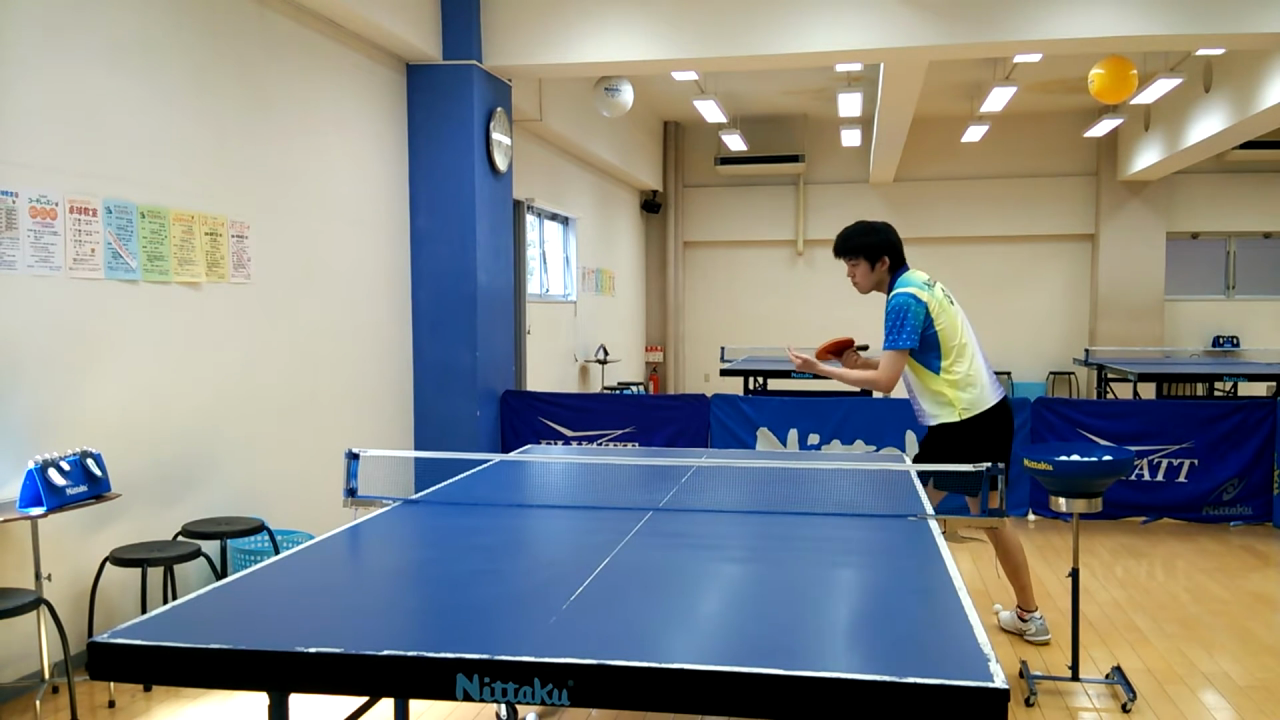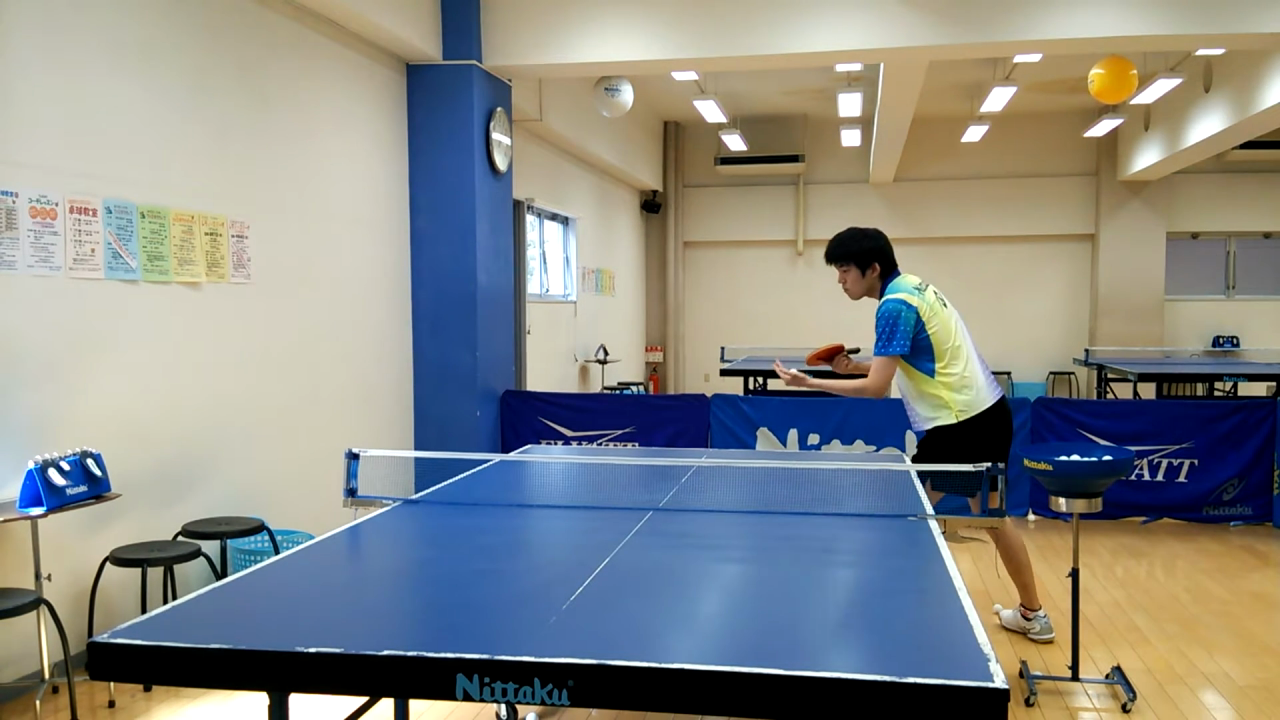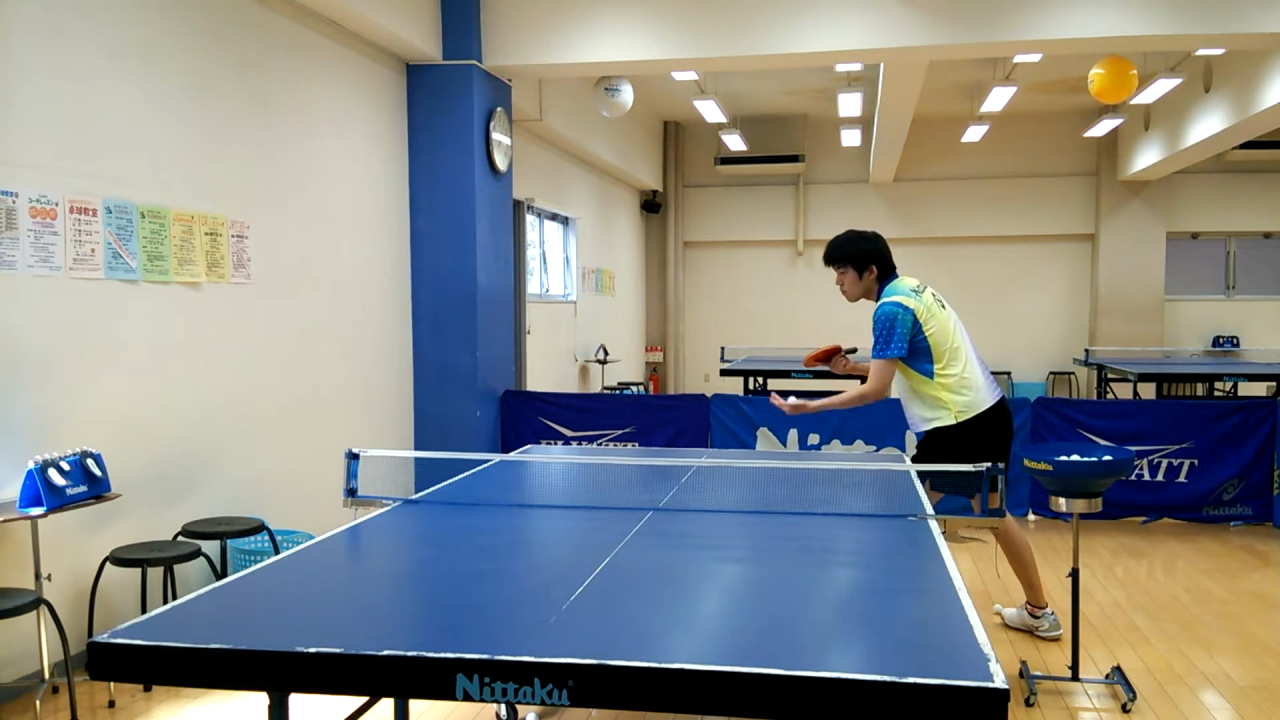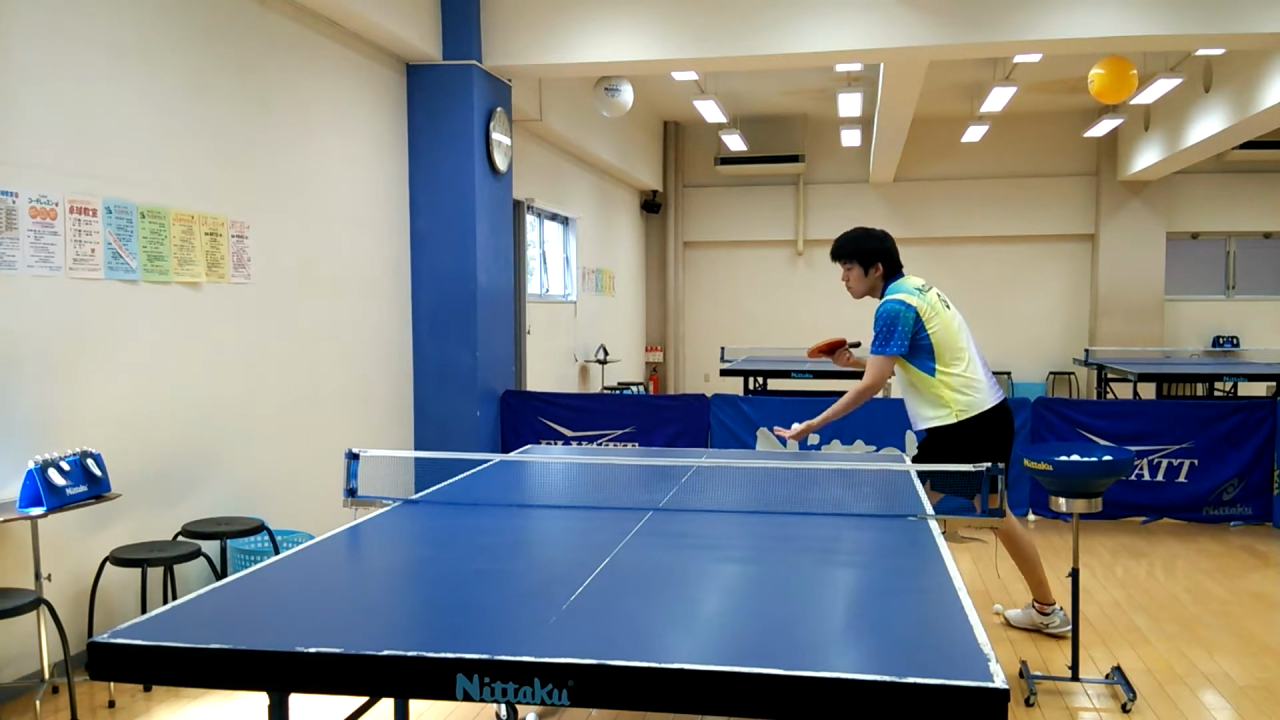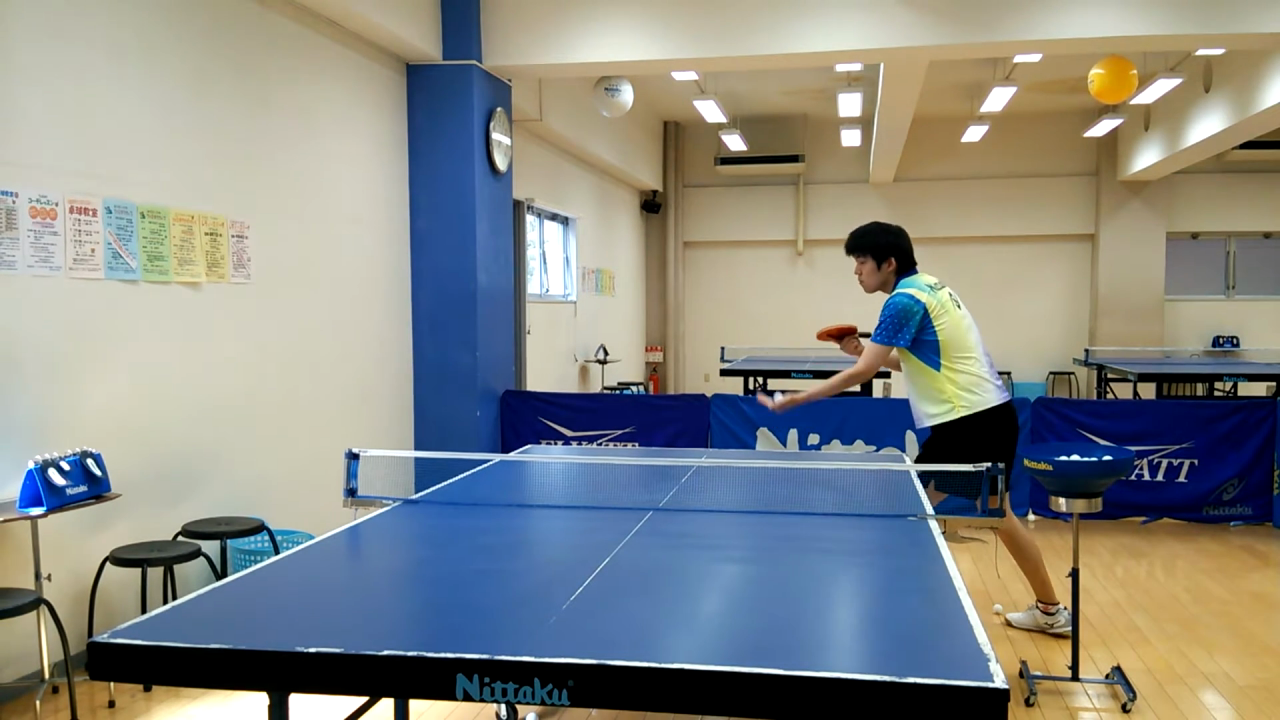
dt=0.1s
person 1, frame 1
left shoulder: (903, 301)
right shoulder: (920, 284)
left elbow: (886, 381)
left wrist: (824, 371)
right wrist: (865, 362)
left hip: (963, 423)
right hip: (991, 412)
right ankle: (1029, 615)
person 1, frame 2
left shoulder: (894, 306)
right shoulder: (913, 288)
left elbow: (877, 387)
left wrist: (813, 383)
right wrist: (857, 366)
left hip: (961, 424)
right hip: (988, 413)
right ankle: (1033, 613)
person 1, frame 3
left shoulder: (891, 309)
right shoulder: (910, 290)
left elbow: (875, 391)
left wrist: (809, 407)
right wrist: (856, 367)
left hip: (961, 426)
right hip: (990, 414)
right knee: (994, 513)
right ankle: (1040, 612)
person 1, frame 4
left shoulder: (894, 307)
right shoulder: (917, 289)
left elbow: (871, 386)
left wrist: (813, 426)
right wrist: (858, 361)
left hip: (963, 425)
right hip: (991, 415)
right knee: (996, 513)
right ankle: (1047, 609)
person 1, frame 5
left shoulder: (905, 300)
right shoulder: (928, 287)
left elbow: (861, 372)
left wrist: (797, 398)
right wrist: (873, 349)
left hip: (968, 423)
right hip: (996, 415)
right knee: (999, 515)
right ankle: (1051, 610)
